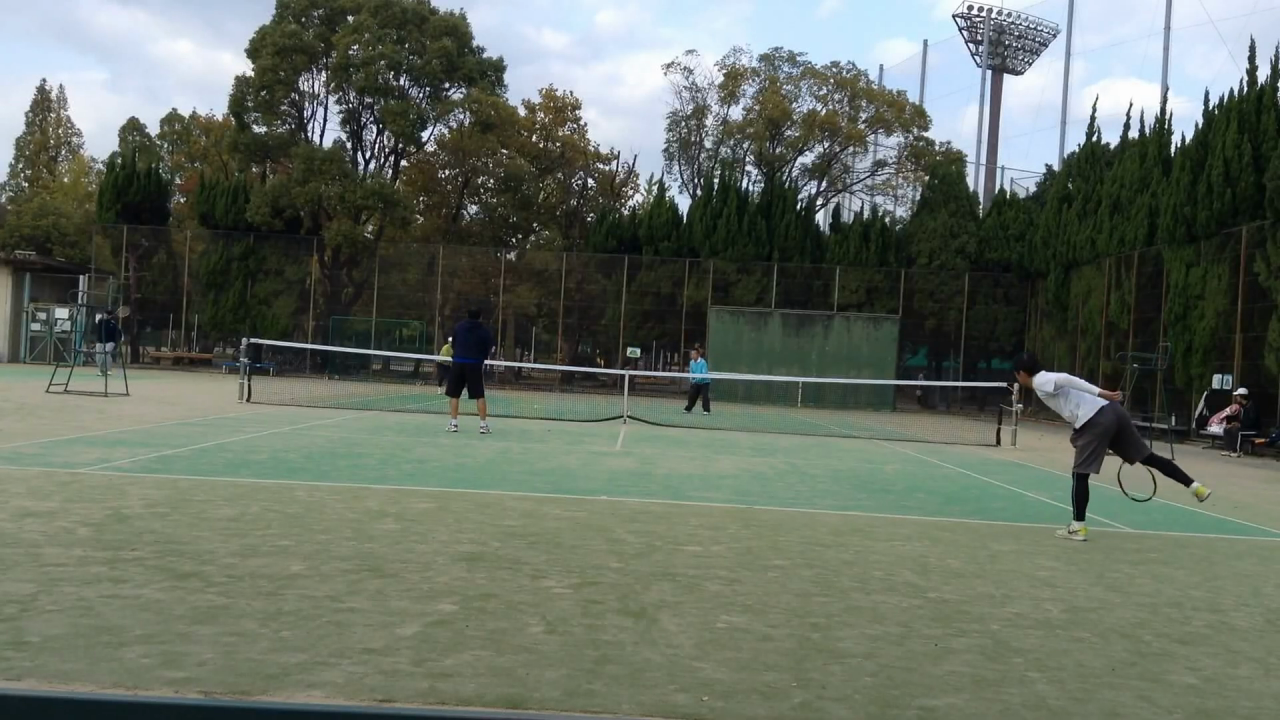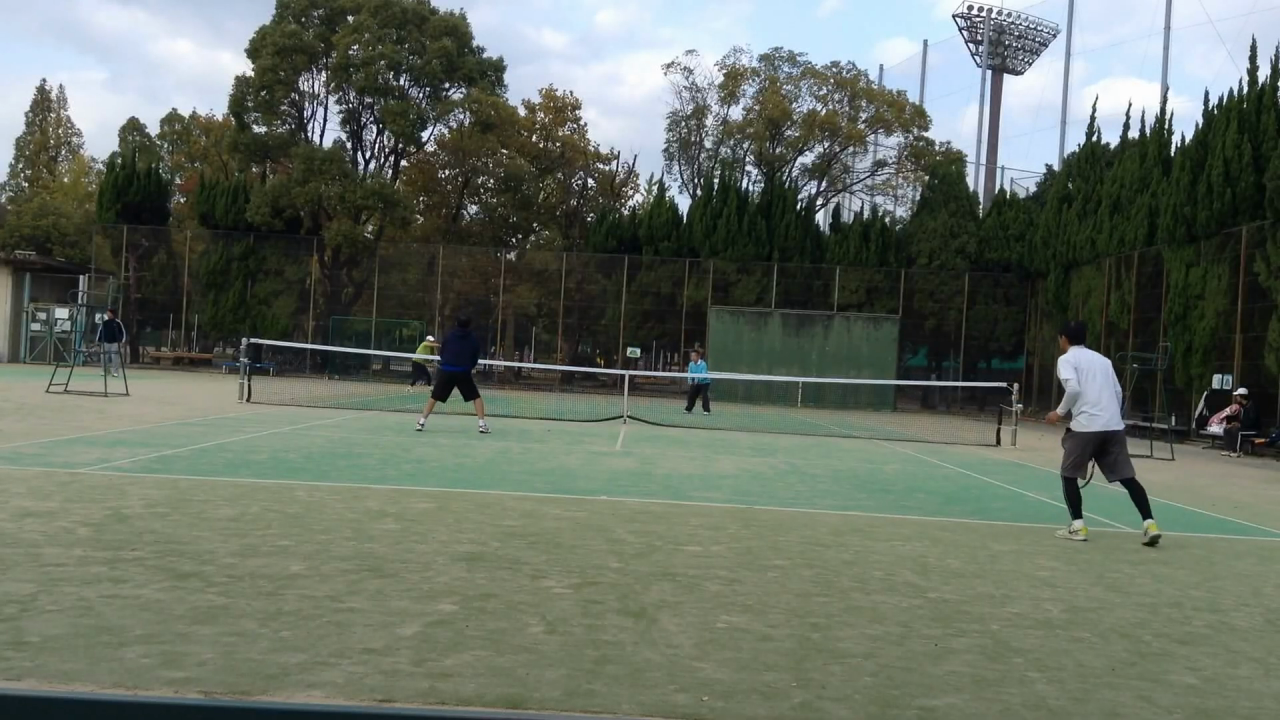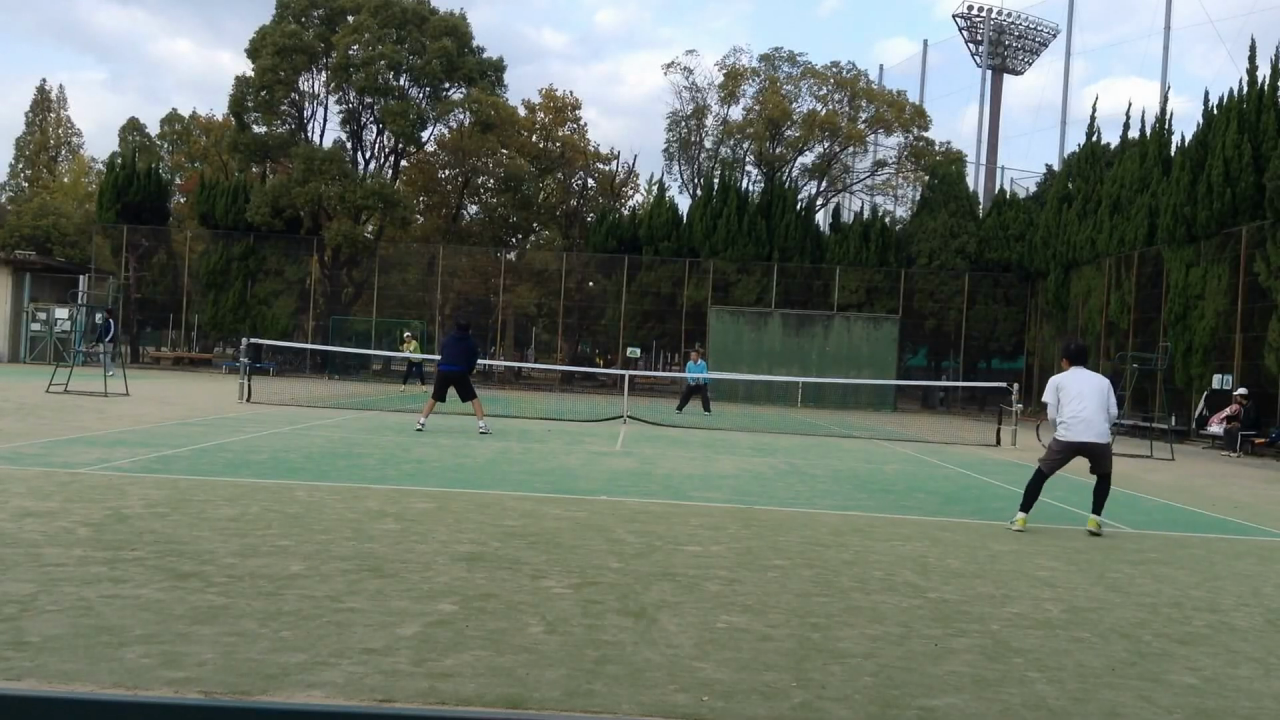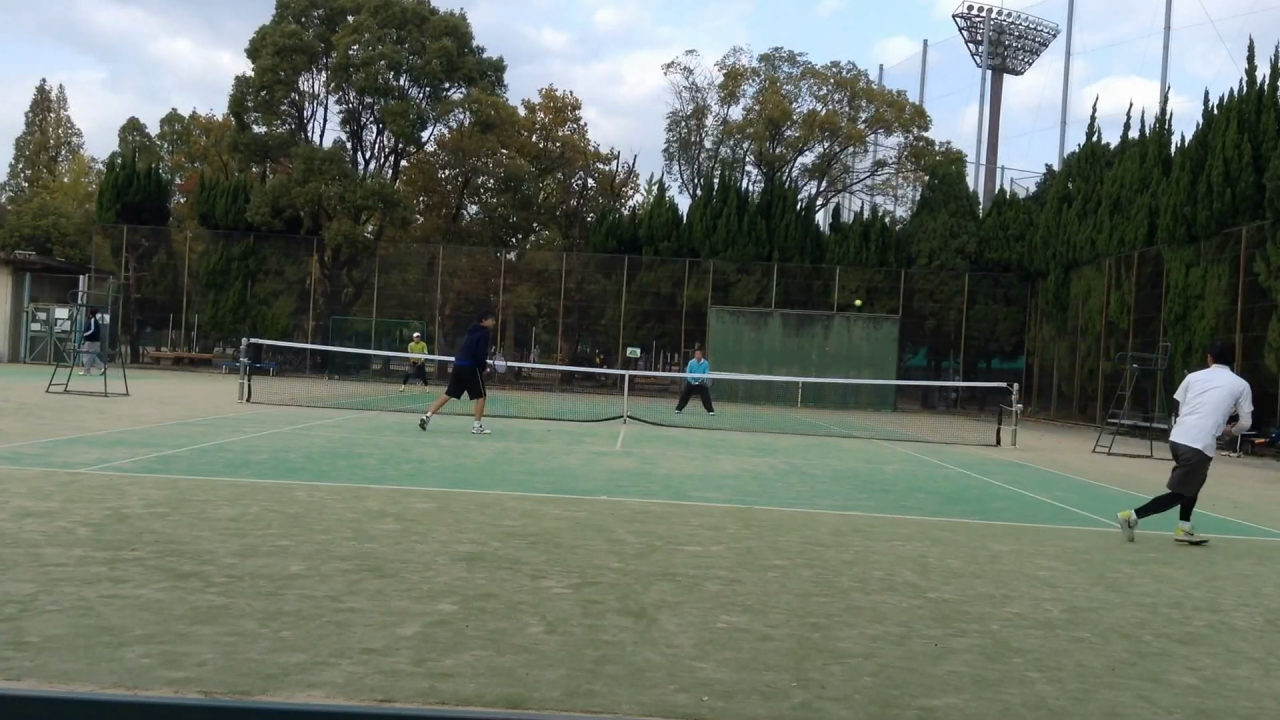
dt=0.5s
person 1, frame 1
left shoulder: (1040, 382)
right shoulder: (1049, 379)
left elbow: (1068, 380)
left wrist: (1100, 394)
left hip: (1094, 419)
right hip: (1113, 410)
left knee: (1081, 473)
right knee: (1147, 457)
left ankle: (1078, 527)
right ankle: (1195, 486)
person 1, frame 2
left shoulder: (1066, 359)
right shoulder: (1103, 360)
left elbow: (1073, 389)
right elbow: (1118, 392)
left wrist: (1060, 412)
left hip: (1085, 427)
right hip: (1114, 426)
left knee: (1069, 475)
right knee: (1127, 478)
left ankle: (1077, 526)
right ankle: (1150, 525)
person 1, frame 3
left shoulder: (1057, 380)
right shoulder: (1103, 380)
left elbow: (1052, 415)
right elbow: (1113, 413)
left hip: (1068, 436)
right hip: (1100, 439)
left knee: (1041, 472)
right knee: (1104, 474)
left ankle: (1021, 517)
right ankle: (1094, 520)
person 1, frame 4
left shoulder: (1193, 377)
right shoulder: (1241, 385)
left elbow: (1181, 409)
right elbow: (1246, 422)
right wrist: (1231, 431)
left hip: (1178, 439)
right hip: (1199, 446)
left knee: (1194, 483)
right knee: (1180, 494)
left ankle: (1184, 527)
right ankle: (1133, 516)
